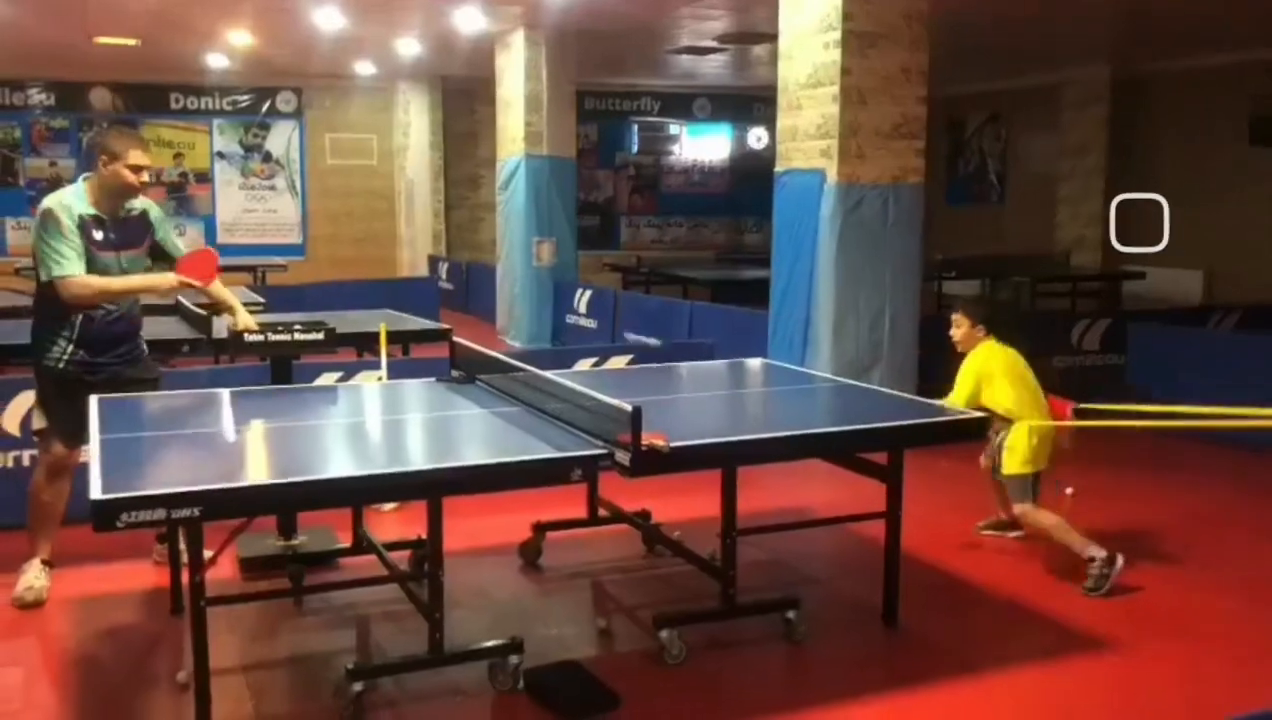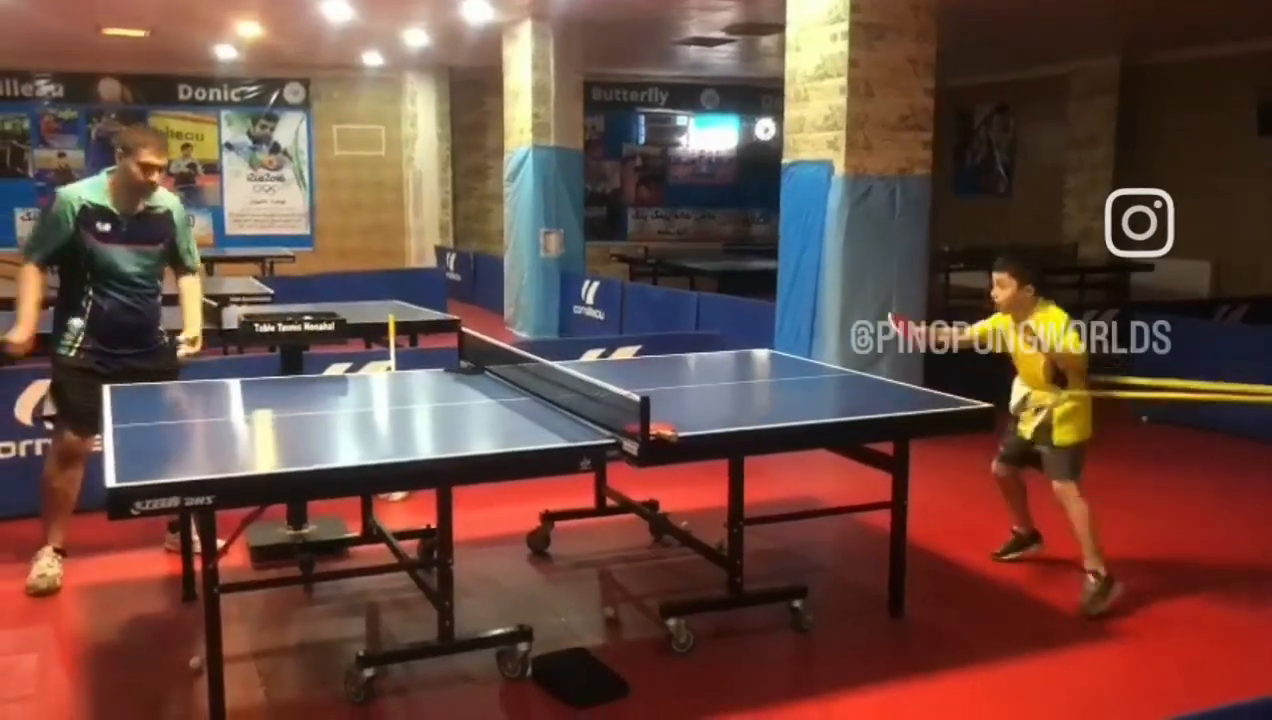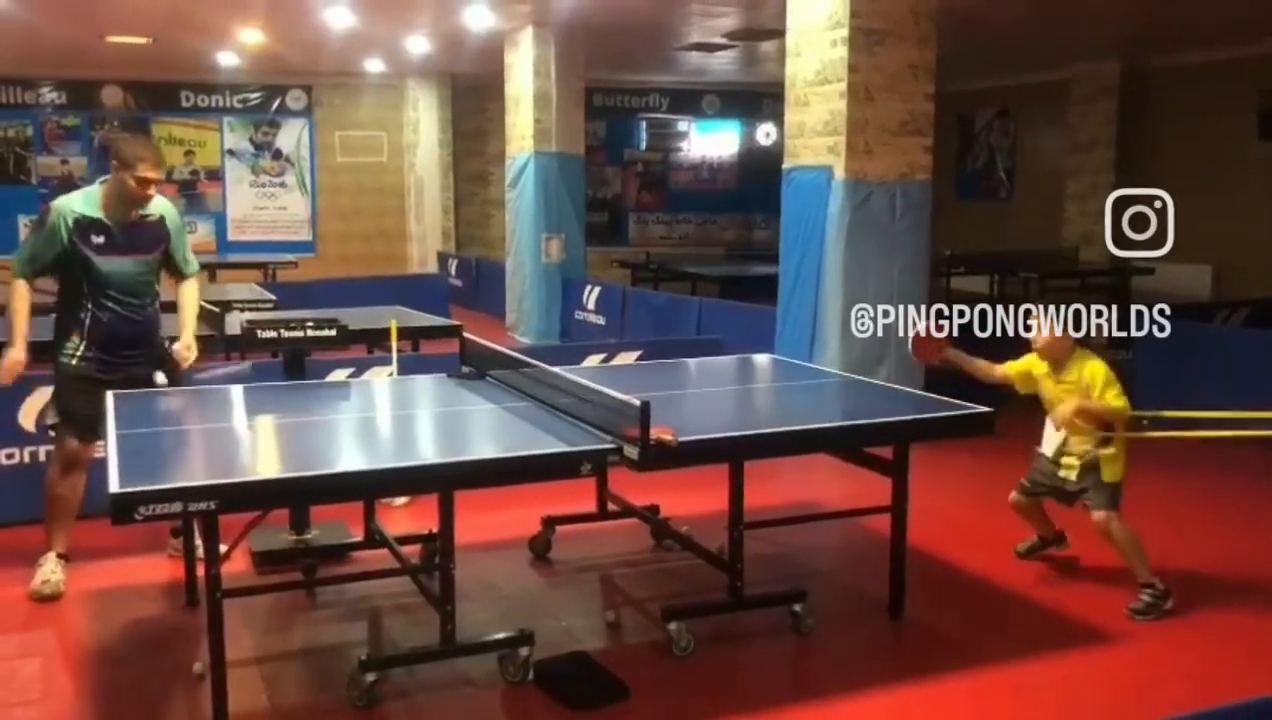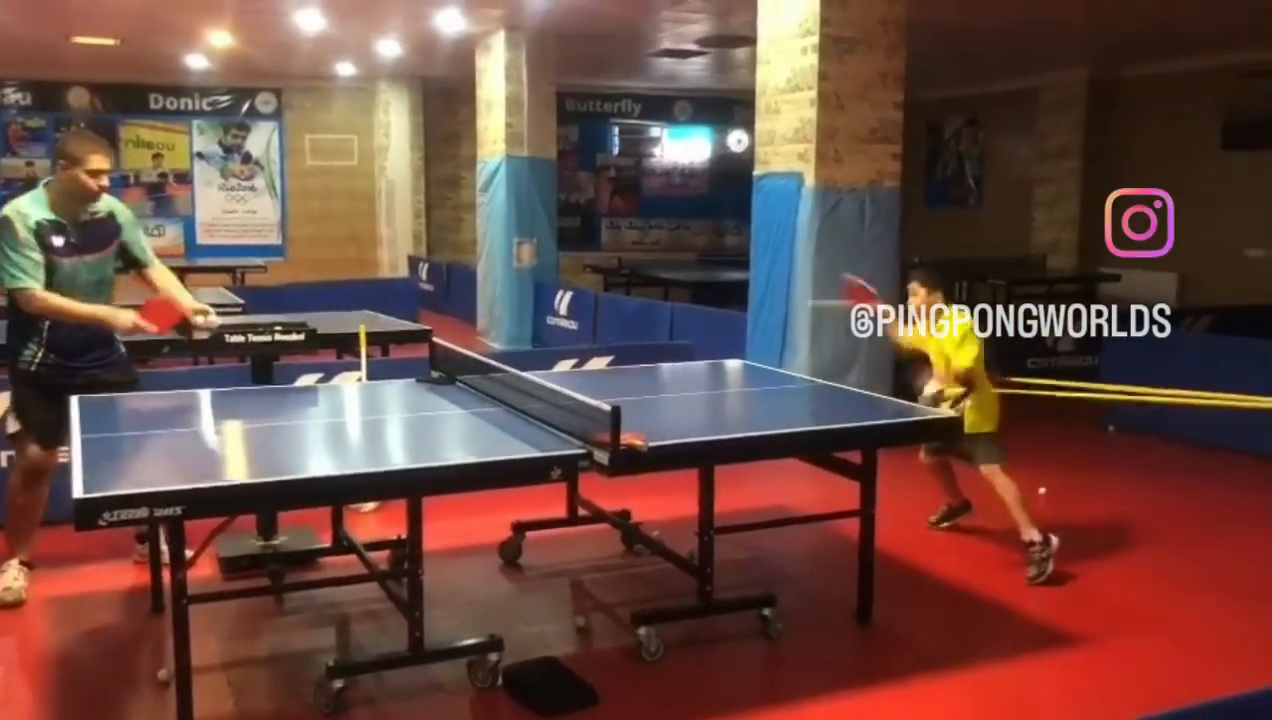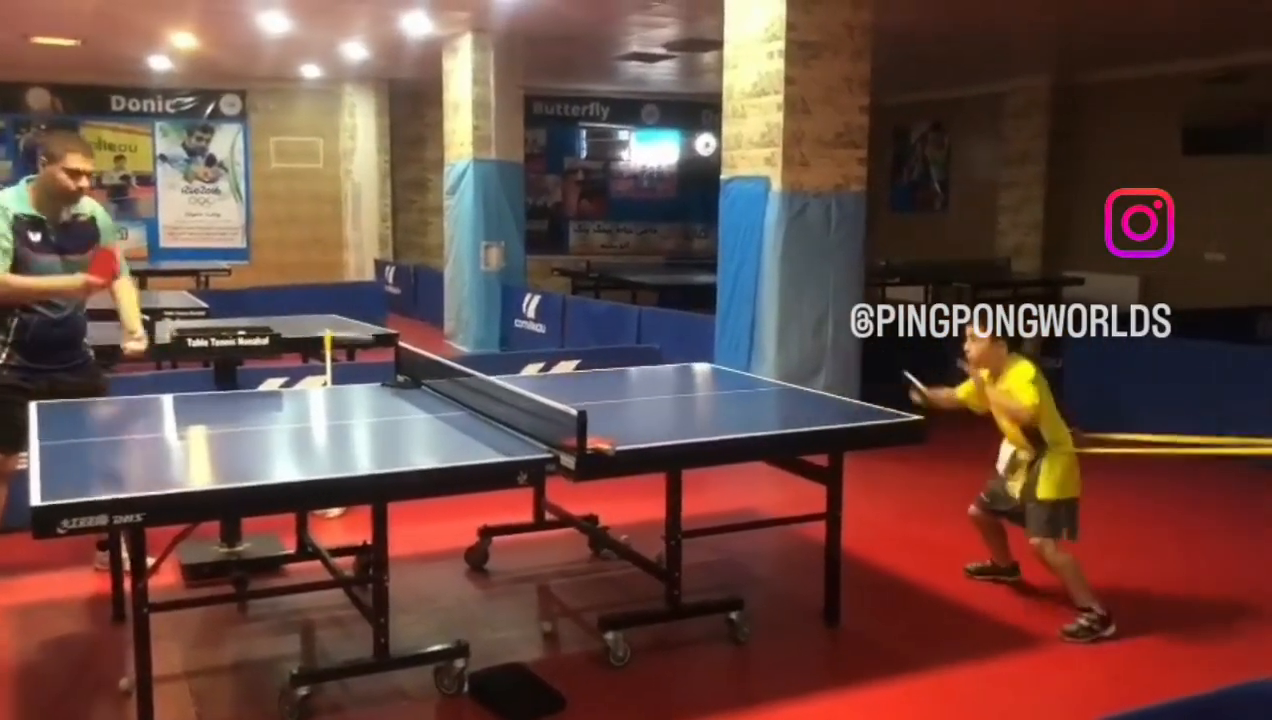
dt=0.7s
person 1, frame 1
left shoulder: (144, 212)
right shoulder: (59, 211)
left elbow: (184, 262)
right elbow: (69, 288)
left wrist: (233, 306)
right wrist: (148, 281)
left hip: (127, 353)
right hip: (68, 358)
right knee: (57, 456)
left ankle: (168, 538)
right ankle: (38, 560)
person 1, frame 2
left shoulder: (170, 209)
right shoulder: (73, 201)
left elbow: (187, 270)
left wrist: (192, 323)
left hip: (147, 346)
right hip: (84, 348)
right knee: (70, 445)
left ankle: (179, 527)
right ankle: (52, 548)
person 1, frame 3
left shoulder: (165, 216)
right shoulder: (66, 214)
left elbow: (186, 275)
left wrist: (188, 333)
left hip: (147, 353)
right hip: (85, 355)
right knee: (72, 450)
left ankle: (182, 532)
right ankle: (55, 554)
person 1, frame 4
left shoulder: (112, 212)
left elbow: (149, 265)
left wrist: (188, 303)
right wrist: (107, 315)
left hip: (105, 356)
right hip: (44, 362)
person 1, frame 5
left shoulder: (93, 216)
left elbow: (116, 274)
left wrist: (132, 321)
right wrist: (65, 285)
left hip: (73, 360)
left ankle: (109, 543)
person 2, frame 1
left shoulder: (975, 363)
right shoulder: (1005, 353)
left elbow: (957, 405)
right elbow: (1024, 392)
left hip: (1023, 435)
right hip: (1020, 429)
left knee: (1025, 509)
right knee: (988, 461)
left ankle: (1100, 559)
right ankle: (1007, 520)
person 2, frame 2
left shoulder: (1054, 320)
right shoulder: (1002, 322)
left elbow: (1078, 364)
right elbow: (964, 336)
left wrist: (1042, 344)
right wrist: (927, 333)
left hip: (1062, 412)
right hip: (1029, 407)
left knee: (1064, 490)
right knee: (1003, 470)
left ankle: (1099, 575)
right ankle: (1026, 535)
person 2, frame 3
left shoulder: (1095, 370)
right shoulder: (1036, 365)
left elbow: (1122, 413)
right elbow: (993, 374)
left wrist: (1081, 405)
right wrist: (954, 358)
left hip: (1098, 452)
right hip: (1058, 447)
left knee: (1104, 519)
right knee: (1019, 500)
left ankle: (1153, 587)
right ankle: (1049, 537)
person 2, frame 4
left shoulder: (959, 324)
right shoulder: (927, 326)
left elbow: (966, 369)
right elbow: (902, 341)
left hip: (972, 406)
right hip: (949, 401)
left knee: (990, 471)
right knee: (930, 457)
left ankle: (1037, 540)
right ankle: (957, 505)
person 2, frame 5
left shoulder: (1023, 374)
right shoulder: (986, 374)
left elbow: (1025, 415)
right elbow: (957, 397)
left wrist: (986, 390)
right wrist: (928, 396)
left hip: (1049, 463)
right hip: (1017, 460)
left knee: (1042, 543)
right knee: (978, 512)
left ankle: (1096, 615)
right ankle: (1004, 566)
